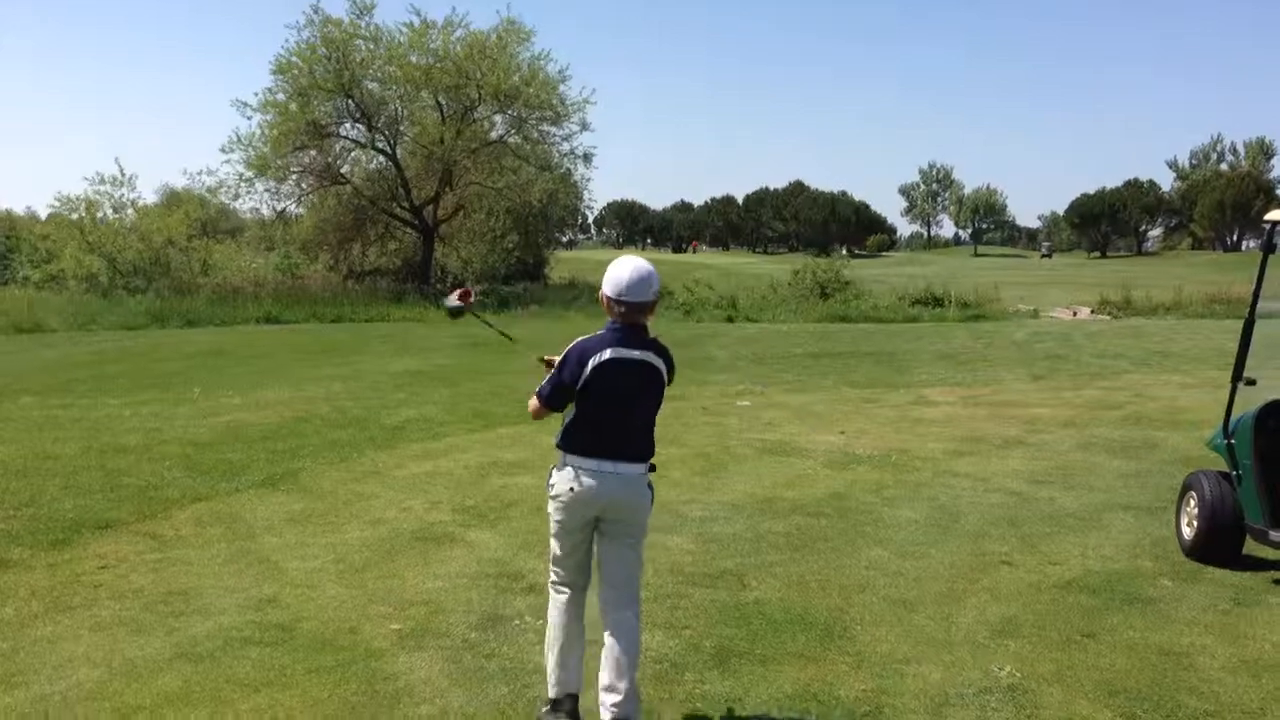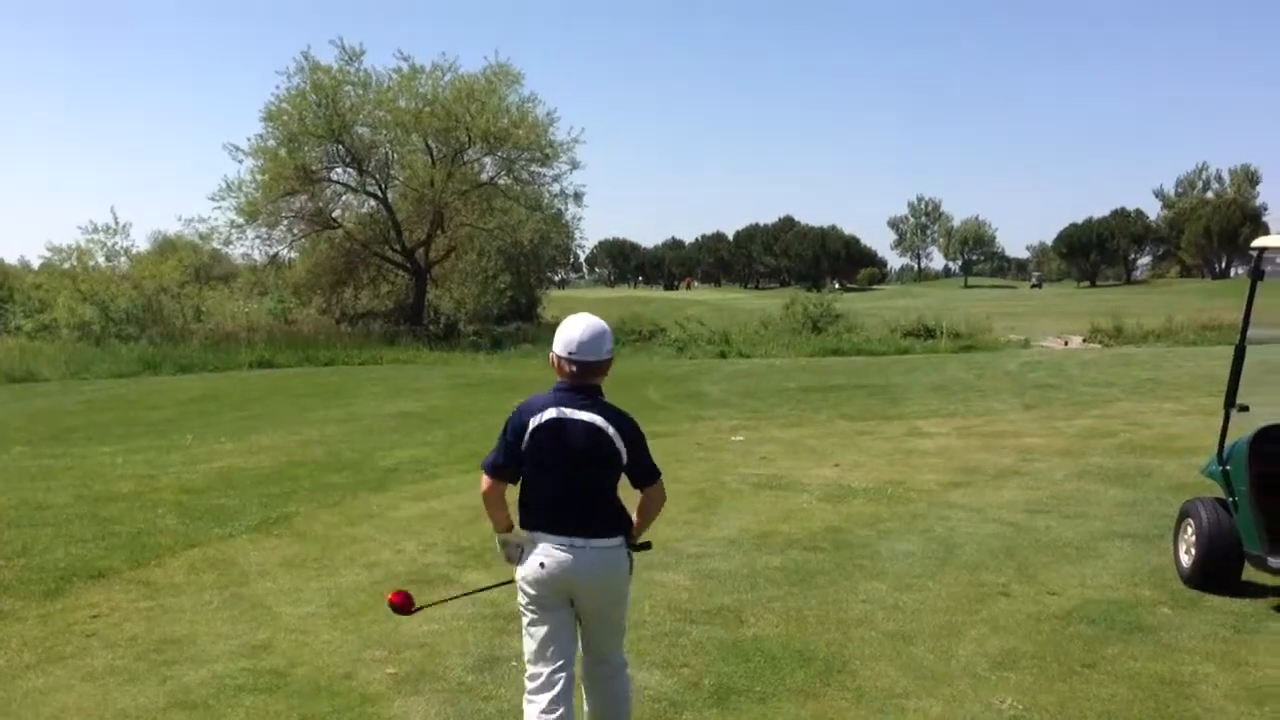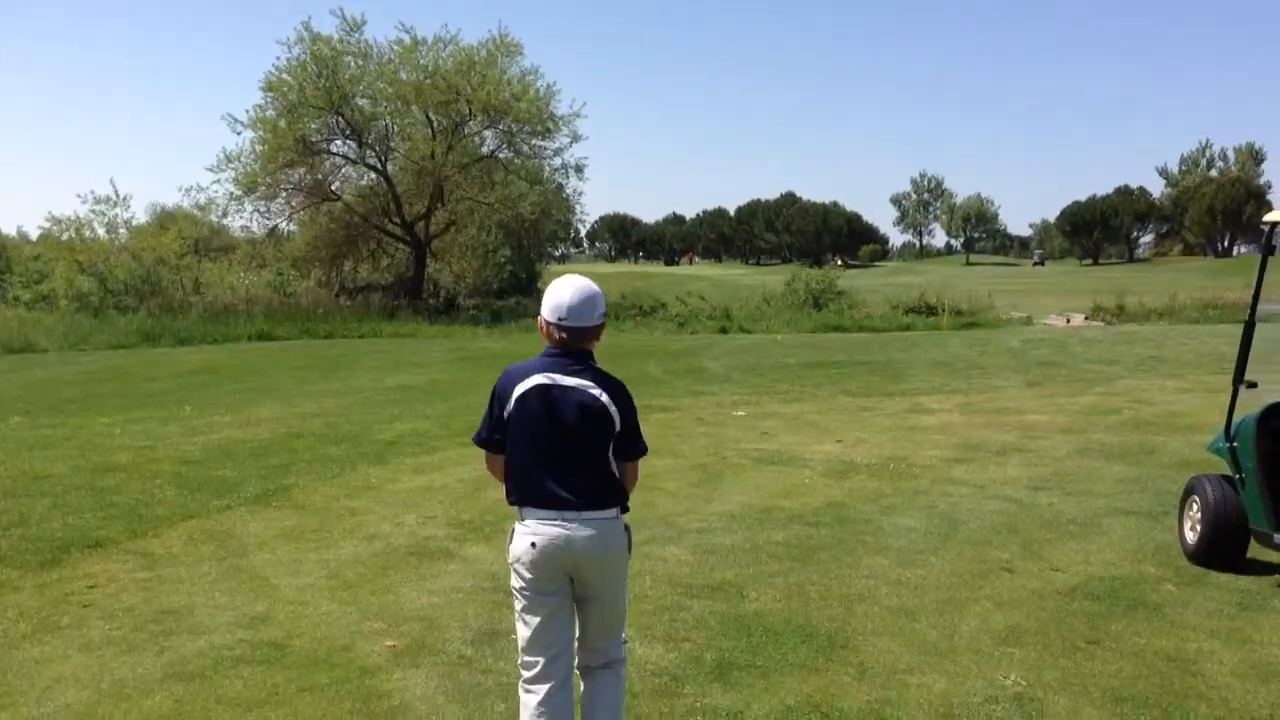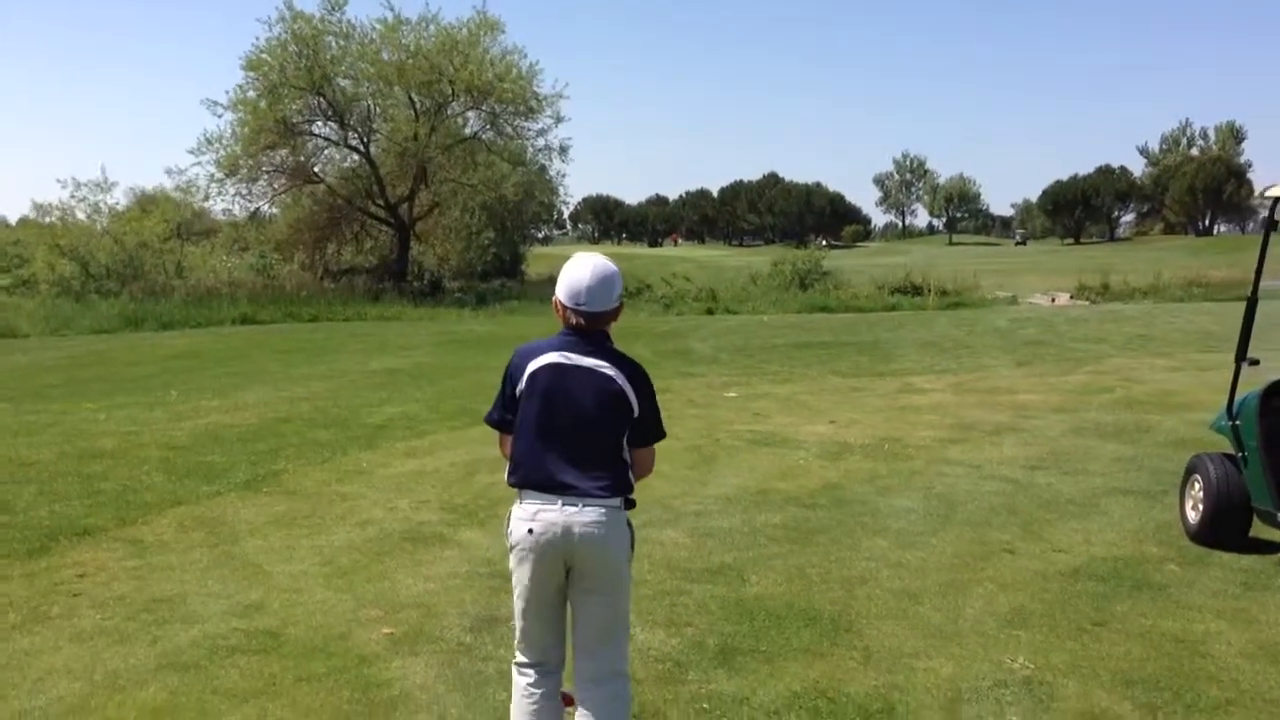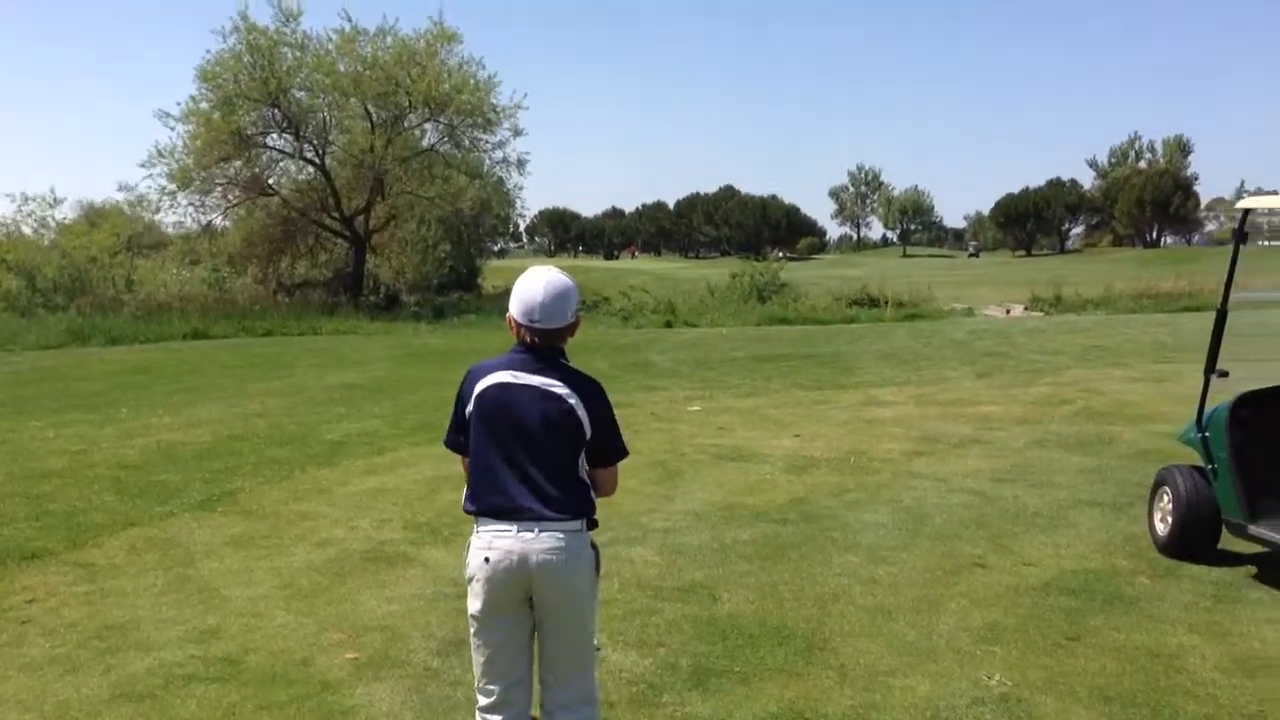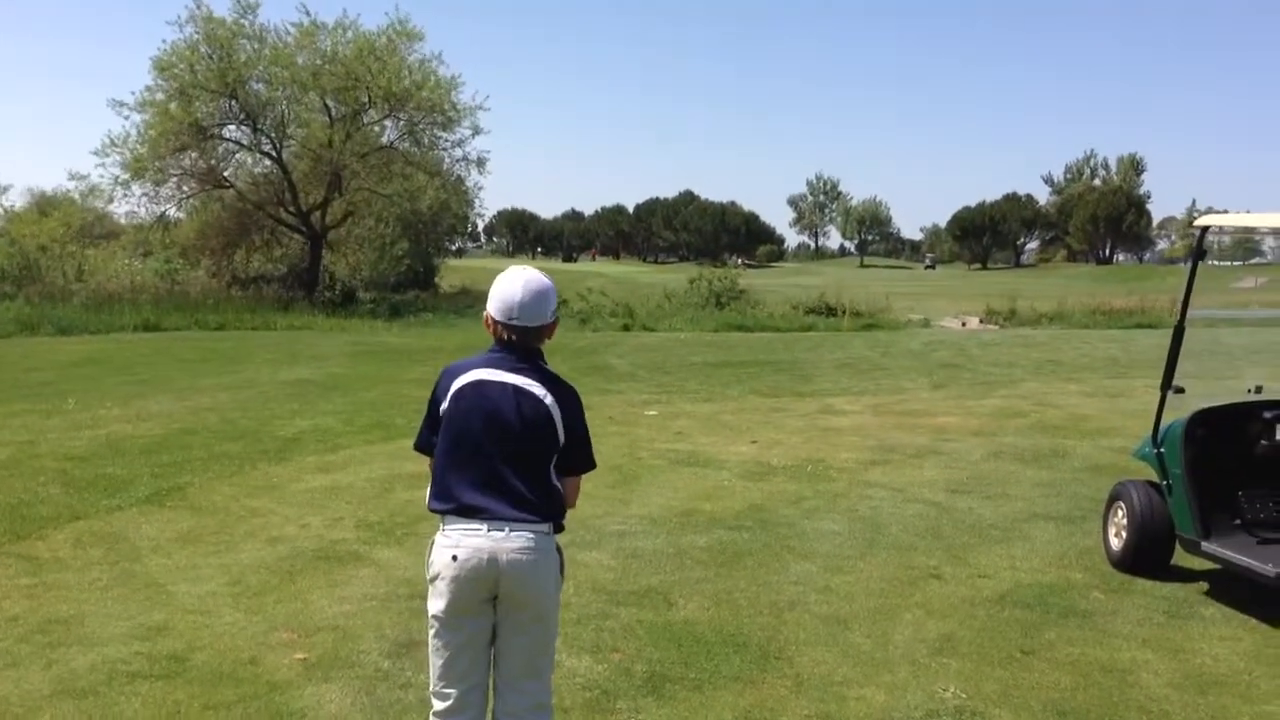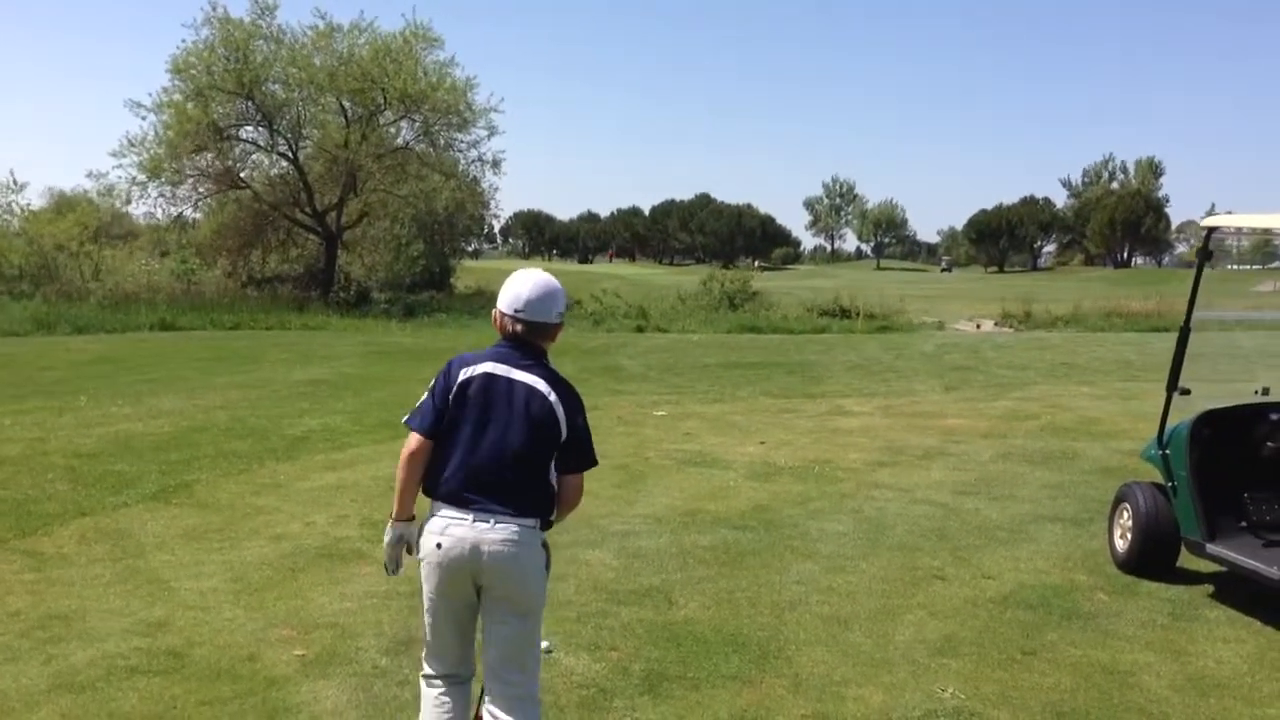
dt=0.4s
person 1, frame 1
left shoulder: (585, 352)
right shoulder: (661, 359)
left elbow: (538, 409)
left wrist: (555, 376)
left hip: (576, 478)
right hip: (631, 485)
left knee: (565, 589)
right knee: (621, 601)
person 1, frame 2
left shoulder: (528, 415)
right shoulder: (620, 424)
left elbow: (490, 488)
right elbow: (654, 496)
left wrist: (506, 534)
right wrist: (631, 533)
left hip: (543, 557)
right hip: (606, 558)
left knee: (546, 682)
right knee: (607, 665)
person 1, frame 3
left shoulder: (513, 382)
right shoulder: (612, 391)
left elbow: (495, 464)
right elbow: (628, 475)
left hip: (536, 535)
right hip: (602, 534)
left knee: (541, 669)
right knee: (603, 660)
person 1, frame 4
left shoulder: (526, 361)
right shoulder: (629, 375)
left elbow: (508, 447)
right elbow: (643, 465)
left hip: (535, 518)
right hip: (603, 522)
left knee: (533, 660)
right knee: (602, 668)
person 1, frame 5
left shoulder: (479, 380)
right shoulder: (585, 392)
left elbow: (468, 465)
right elbow: (606, 485)
left hip: (493, 545)
right hip: (564, 547)
person 1, frame 6
left shoulder: (454, 379)
right shoulder: (560, 396)
left elbow: (435, 466)
right elbow: (569, 495)
left hip: (459, 545)
right hip: (532, 550)
person 1, frame 7
left shoulder: (459, 371)
right shoulder: (562, 395)
left elbow: (414, 451)
right elbow: (571, 492)
left wrist: (401, 520)
left hip: (448, 533)
right hip: (517, 543)
left knee: (444, 675)
